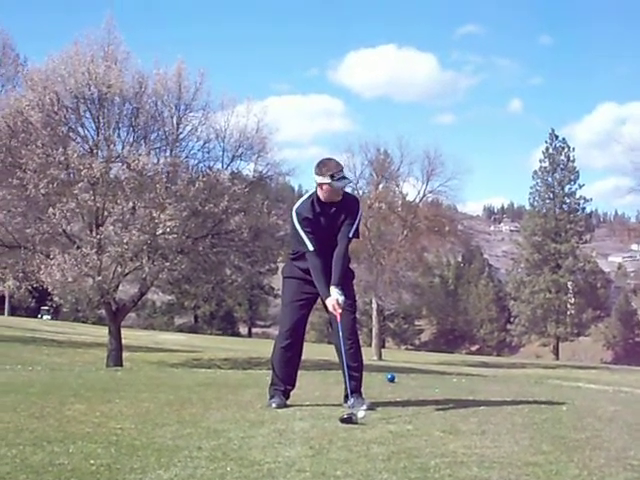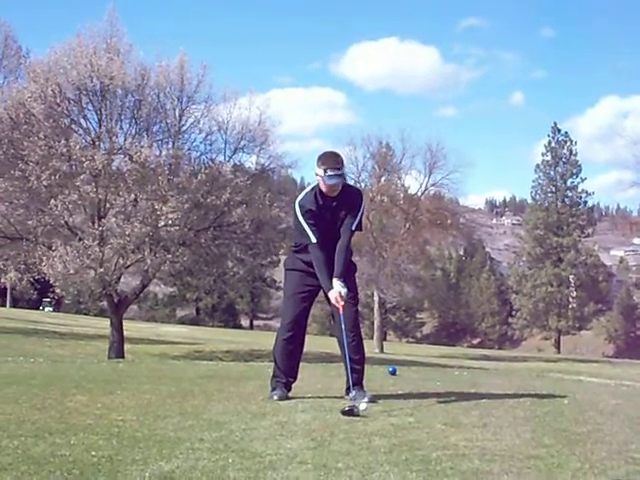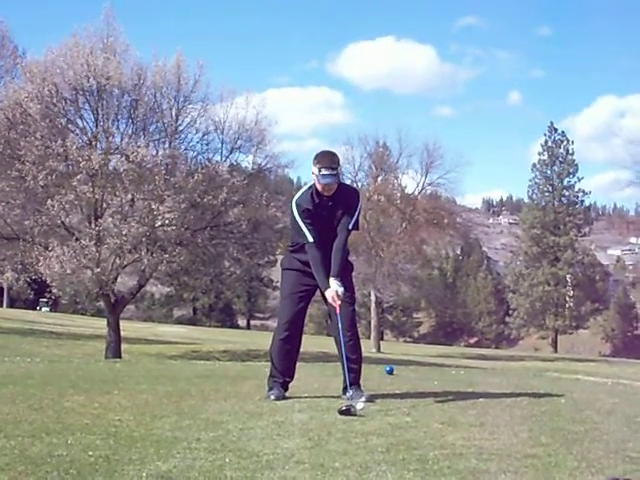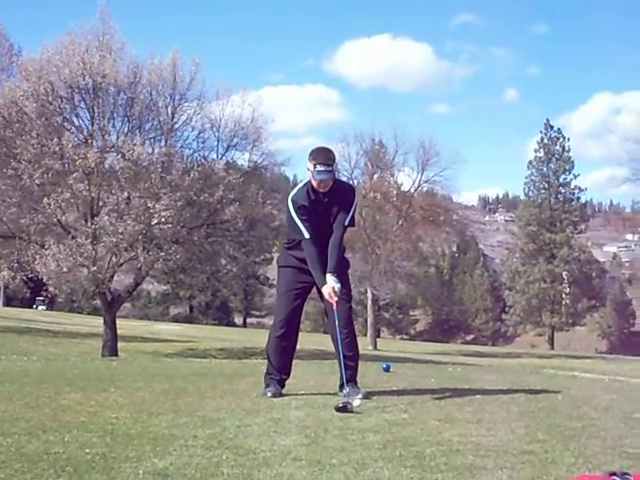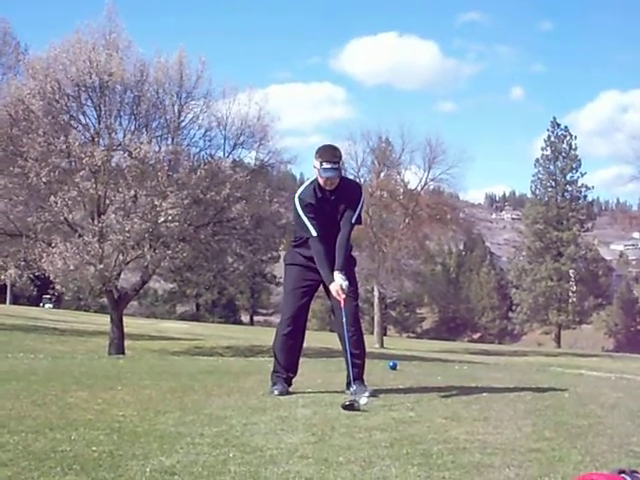
dt=0.3s
person 1, frame 1
left shoulder: (351, 204)
right shoulder: (302, 210)
left elbow: (342, 247)
right elbow: (313, 255)
left wrist: (336, 287)
right wrist: (325, 294)
left hip: (338, 274)
right hip: (302, 272)
left knee: (348, 330)
right knee: (289, 329)
left ankle: (354, 393)
right ankle: (279, 391)
person 1, frame 2
left shoulder: (354, 197)
right shoulder: (305, 202)
left elbow: (345, 239)
right elbow: (316, 247)
left wrist: (338, 280)
right wrist: (328, 287)
left hip: (340, 267)
right hip: (304, 264)
left knee: (350, 323)
right knee: (291, 322)
left ankle: (356, 386)
right ankle: (281, 383)
person 1, frame 3
left shoulder: (351, 196)
right shoulder: (301, 201)
left elbow: (341, 239)
right elbow: (312, 246)
left wrist: (335, 279)
right wrist: (325, 286)
left hip: (337, 266)
right hip: (300, 264)
left knee: (347, 322)
right knee: (288, 321)
left ankle: (352, 385)
right ankle: (277, 383)
person 1, frame 4
left shoulder: (347, 193)
right shoulder: (297, 198)
left elbow: (337, 236)
right elbow: (309, 243)
left wrist: (331, 275)
right wrist: (321, 282)
left hip: (333, 263)
right hip: (297, 261)
left knee: (344, 319)
right knee: (285, 318)
left ankle: (349, 382)
right ankle: (274, 380)
person 1, frame 5
left shoulder: (353, 190)
right shoulder: (303, 196)
left elbow: (345, 233)
right elbow: (316, 240)
left wrist: (339, 273)
right wrist: (329, 280)
left hip: (340, 261)
right hip: (304, 260)
left knee: (350, 317)
right knee: (291, 316)
left ankle: (356, 380)
right ankle: (281, 378)
